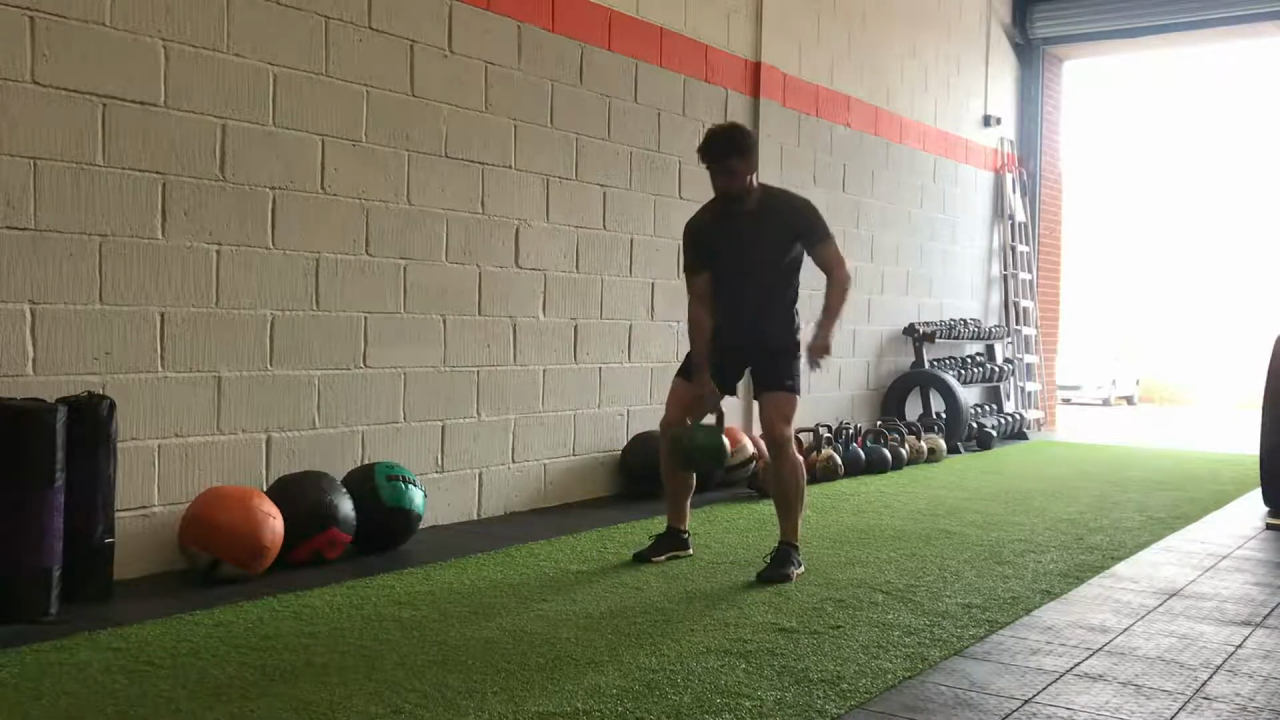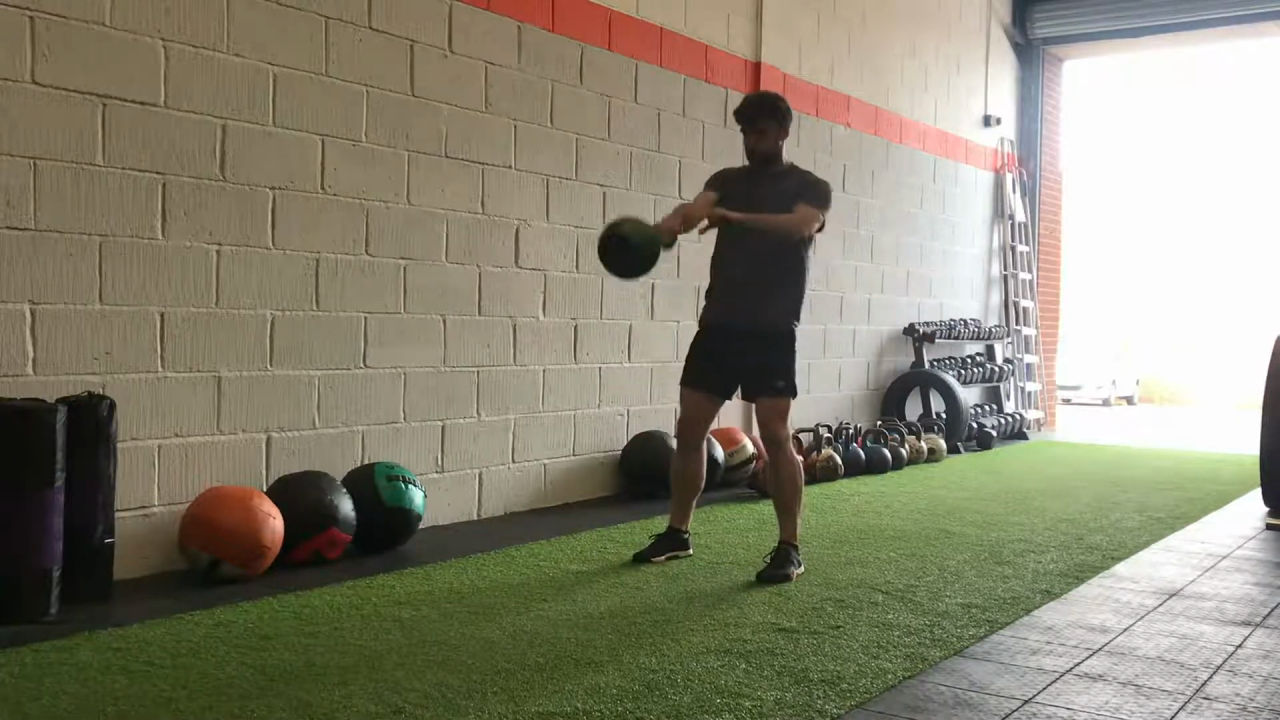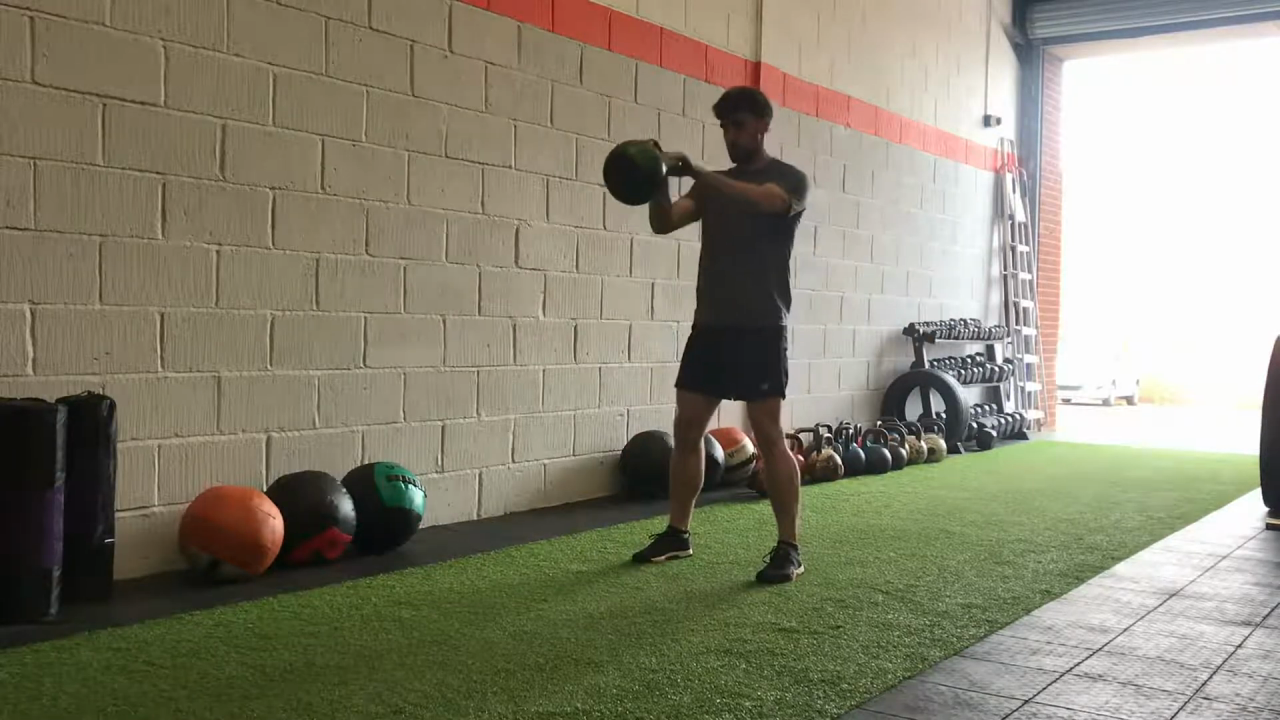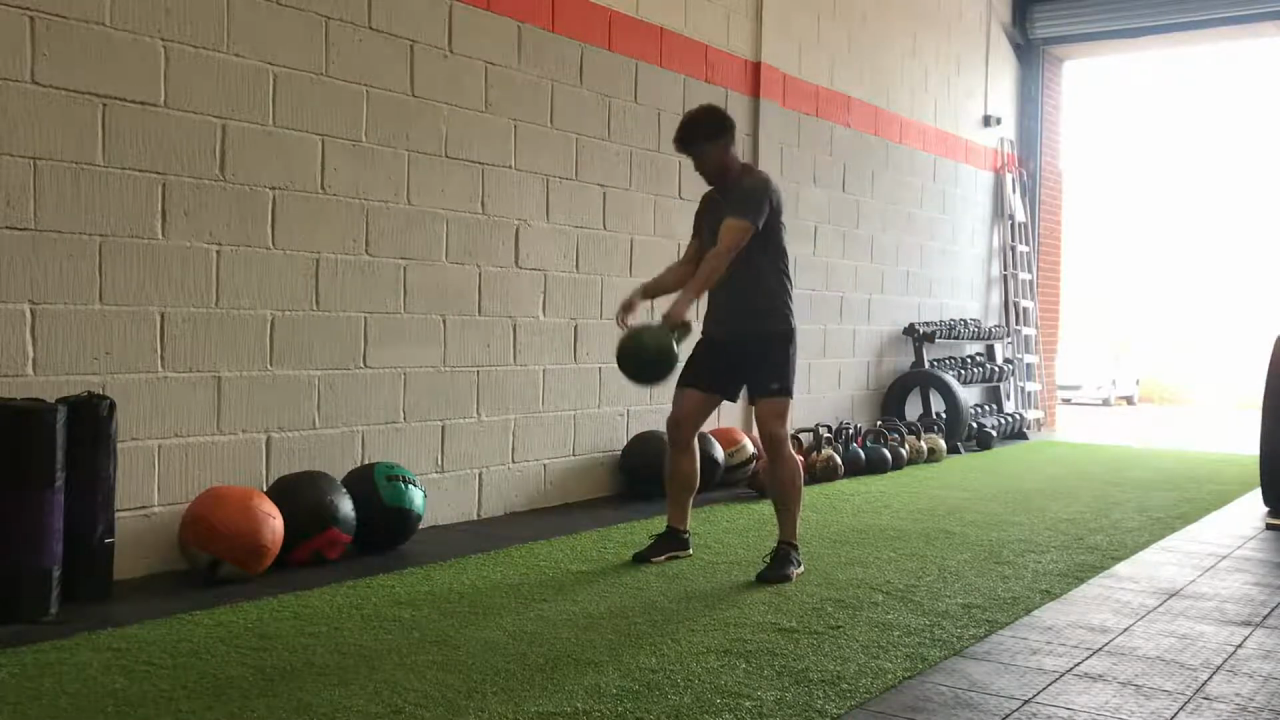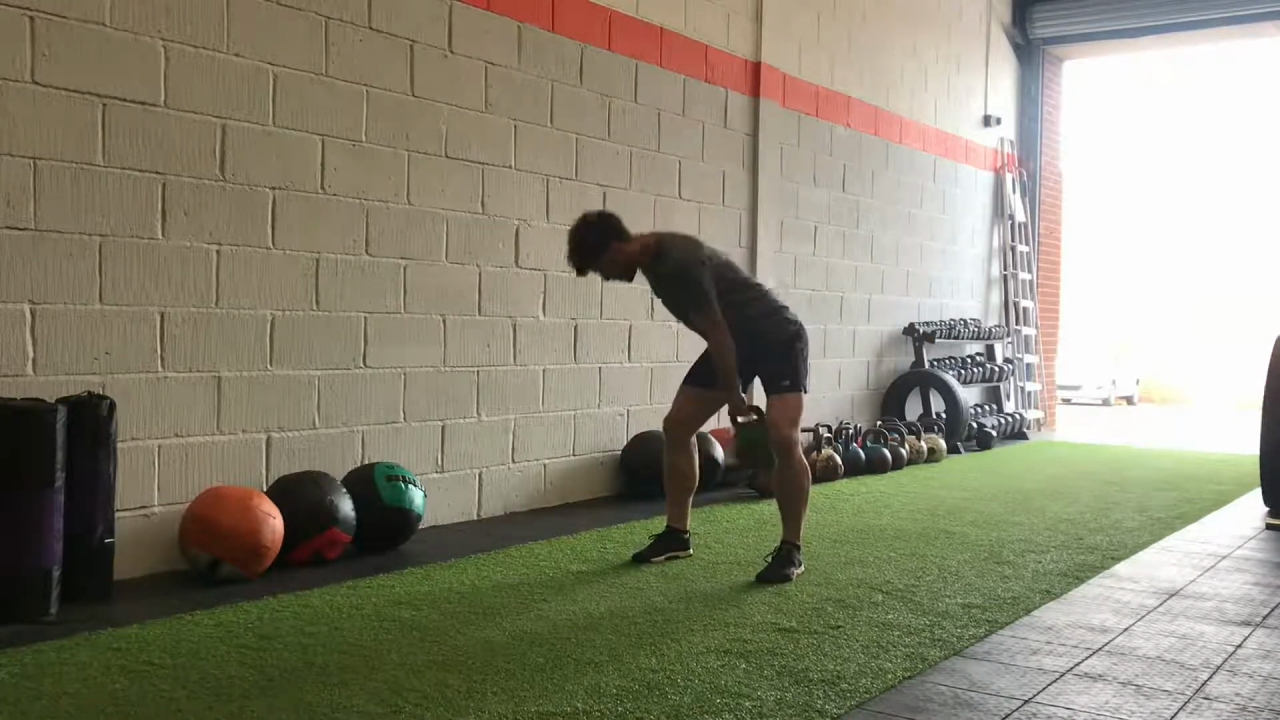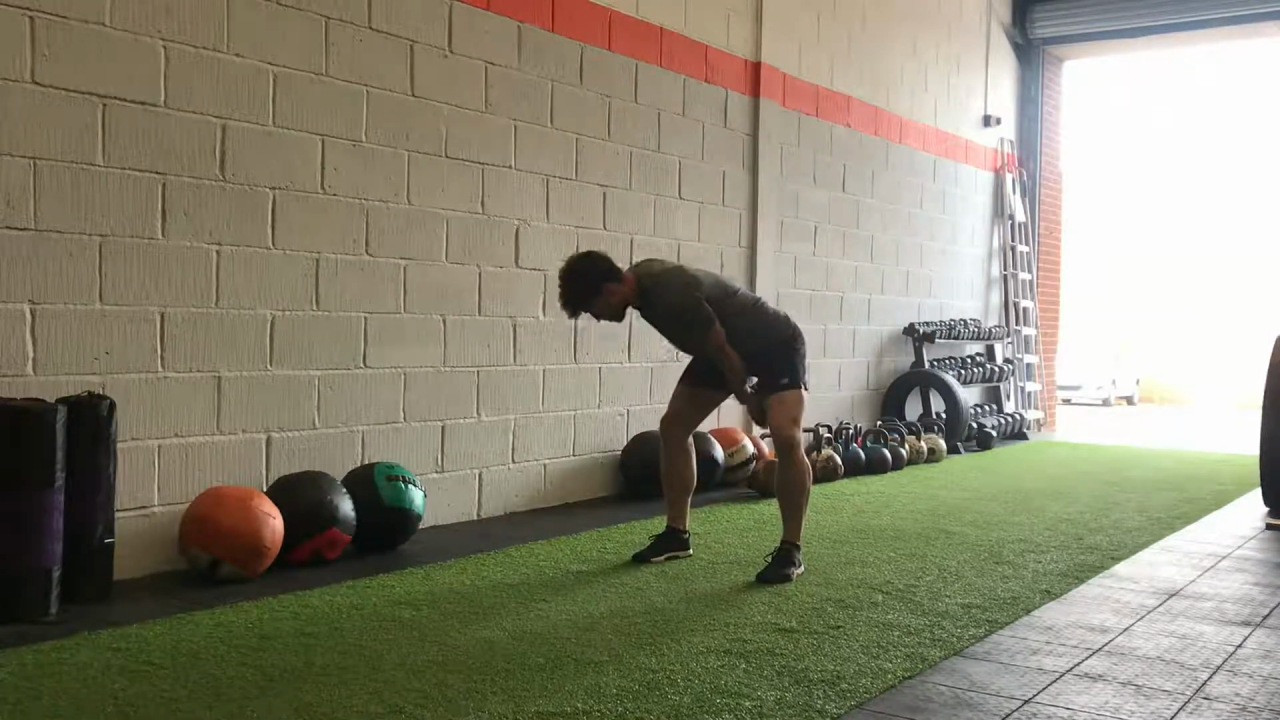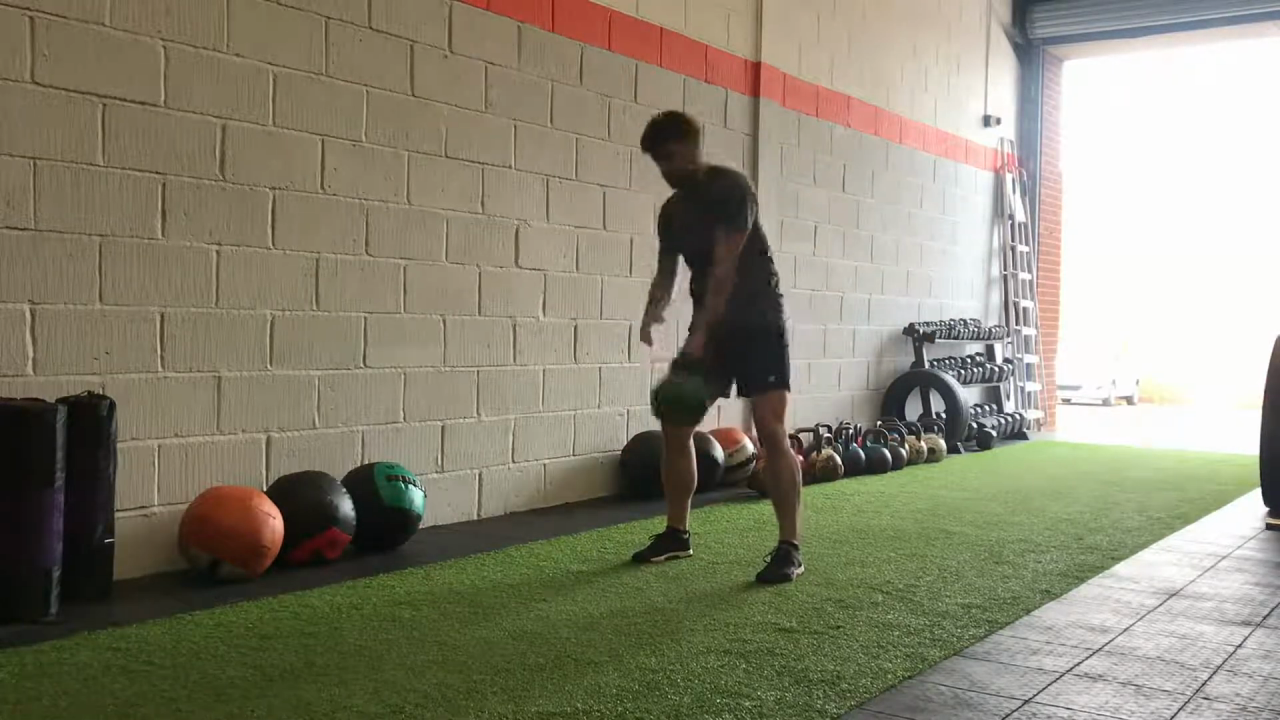
dt=0.3s
person 1, frame 1
left shoulder: (794, 212)
right shoulder: (702, 226)
left elbow: (838, 272)
right elbow: (700, 302)
left wrist: (824, 329)
right wrist: (703, 375)
left hip: (776, 337)
right hip: (721, 333)
left knee: (777, 435)
right knee: (671, 426)
left ankle: (789, 548)
right ankle: (677, 533)
person 1, frame 2
left shoulder: (810, 187)
right shoulder: (727, 180)
left elbow: (800, 227)
right elbow: (696, 208)
left wrist: (732, 217)
right wrist: (671, 222)
left hip: (772, 329)
right hip: (718, 325)
left knee: (775, 436)
right knee: (688, 429)
left ankle: (789, 548)
right ankle: (678, 533)
person 1, frame 3
left shoulder: (788, 179)
right shoulder: (714, 185)
left elbow: (763, 201)
right elbow: (664, 224)
left wrist: (697, 172)
right wrist: (655, 182)
left hip: (759, 327)
right hip: (710, 325)
left knee: (768, 436)
right knee: (685, 430)
left ankle: (789, 548)
right ankle: (677, 533)
person 1, frame 4
left shoulder: (755, 187)
right shoulder: (711, 202)
left elbow: (725, 252)
right elbow: (689, 265)
left wrist: (684, 302)
right wrist: (643, 292)
left hip: (768, 332)
right hip: (721, 332)
left knee: (774, 436)
right knee: (679, 426)
left ankle: (788, 548)
right ankle: (676, 533)
person 1, frame 5
left shoulder: (678, 264)
right shoulder: (652, 253)
left elbow: (718, 337)
left wrist: (734, 396)
left hip: (778, 337)
right hip: (741, 338)
left knee: (783, 437)
right knee: (676, 426)
left ankle: (790, 549)
right ankle: (677, 533)
person 1, frame 6
left shoulder: (672, 298)
right shoulder: (641, 279)
left elbow: (723, 353)
left wrist: (748, 399)
left hip: (775, 344)
right hip: (731, 344)
left knee: (786, 436)
right knee: (672, 427)
left ankle: (790, 549)
right ankle: (677, 533)
person 1, frame 7
left shoulder: (731, 188)
right shoulder: (672, 209)
left elbow: (726, 270)
right elbow: (666, 271)
left wrist: (701, 333)
right wrist: (652, 312)
left hip: (759, 325)
right hip: (708, 330)
left knee: (771, 434)
right knee: (675, 426)
left ankle: (790, 548)
right ankle: (677, 533)
